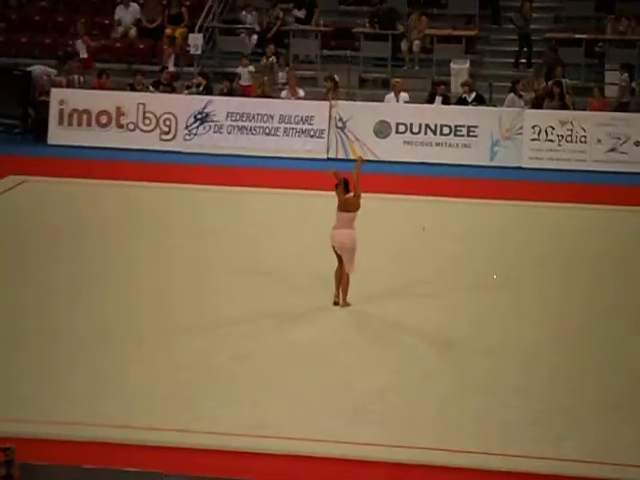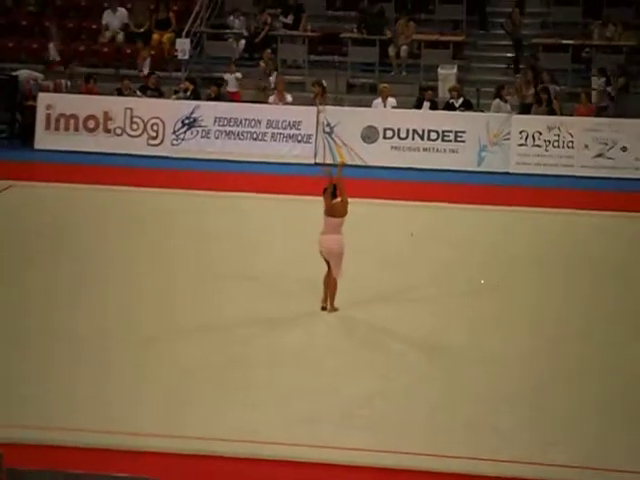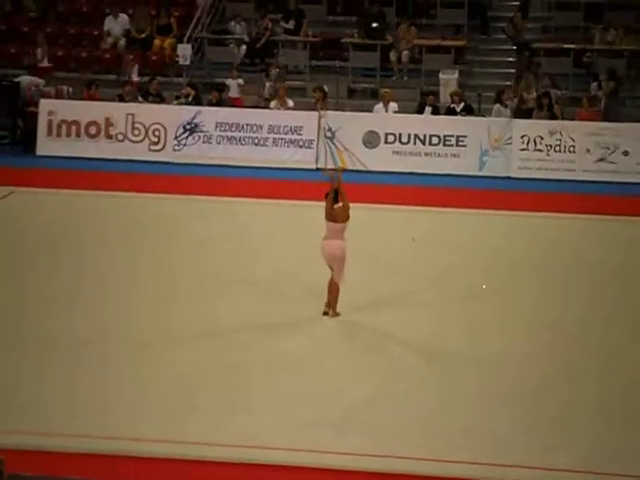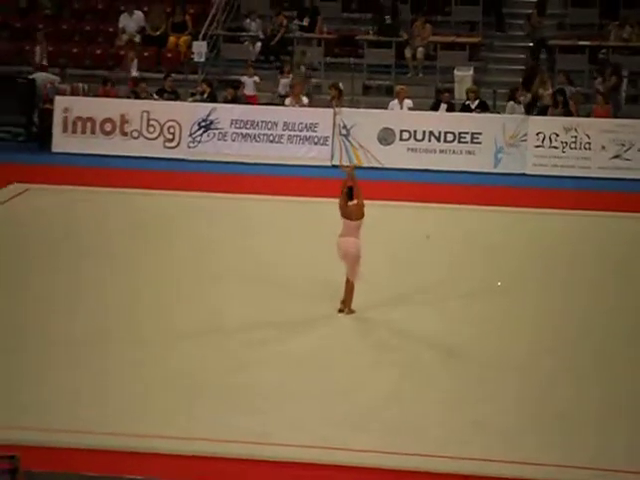
dt=0.2s
person 1, frame 1
left shoulder: (342, 201)
right shoulder: (356, 199)
left elbow: (341, 185)
right elbow: (356, 181)
left wrist: (337, 176)
right wrist: (358, 166)
left hip: (336, 235)
right hip: (348, 236)
left knee: (340, 265)
right knee: (347, 269)
left ankle: (337, 295)
right ankle: (343, 300)
person 1, frame 2
left shoulder: (328, 206)
right shoulder: (344, 205)
left elbow: (330, 189)
right elbow: (341, 187)
left wrist: (329, 176)
right wrist: (340, 172)
left hip: (323, 240)
right hip: (336, 241)
left knee: (330, 270)
right knee: (334, 274)
left ankle: (324, 300)
right ankle: (331, 305)
person 1, frame 3
left shoulder: (329, 212)
right shoulder: (345, 209)
left elbow: (331, 194)
right elbow: (342, 192)
left wrist: (332, 179)
right wrist: (339, 177)
left hip: (326, 245)
right hip: (338, 246)
left knee: (334, 276)
right knee: (336, 279)
left ankle: (328, 305)
right ankle: (333, 310)
person 1, frame 4
left shoulder: (343, 209)
right shoulder: (360, 207)
left elbow: (343, 191)
right elbow: (357, 189)
left wrist: (347, 176)
right wrist: (352, 174)
left hip: (342, 242)
right hip: (353, 244)
left knee: (351, 275)
right knee: (351, 277)
left ankle: (344, 302)
right ankle: (348, 307)
